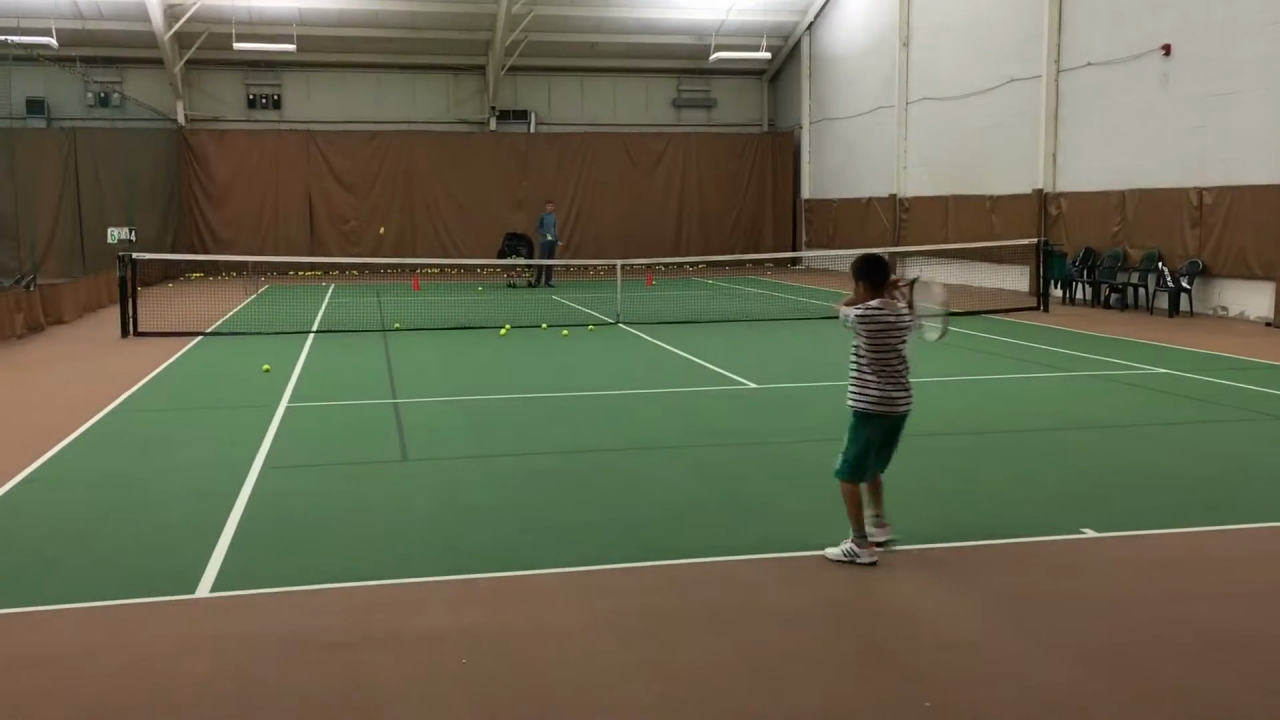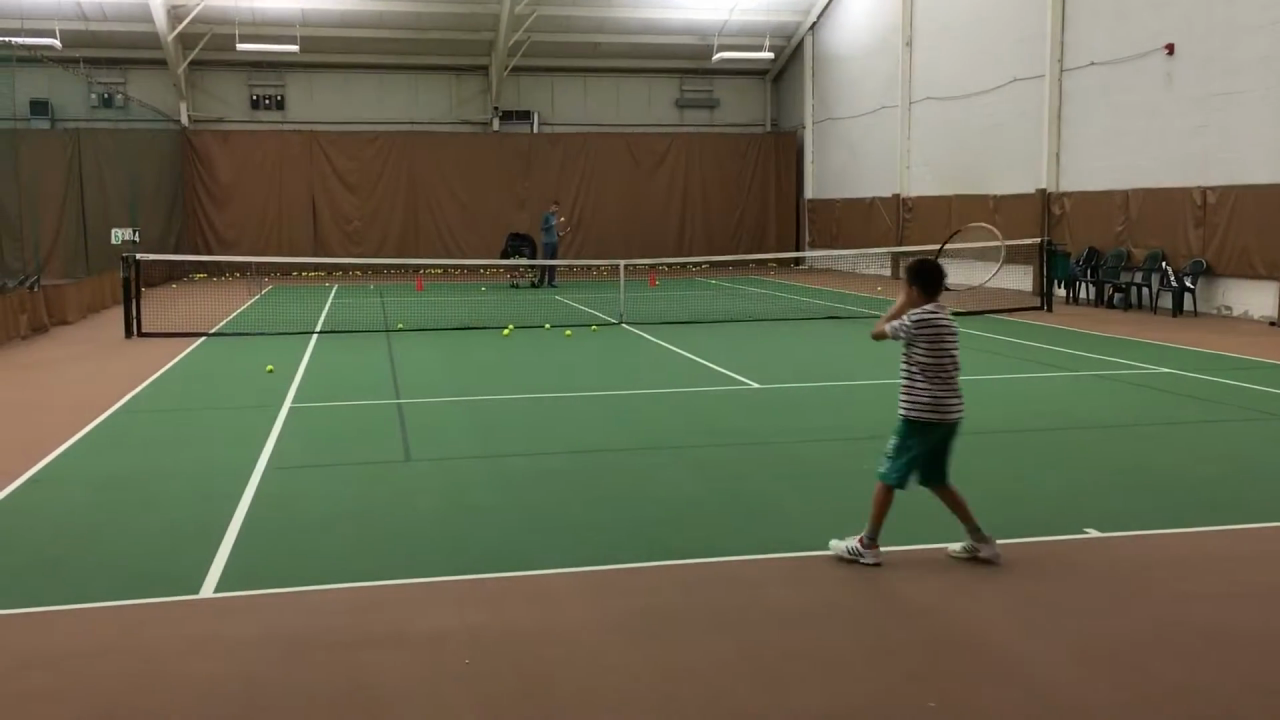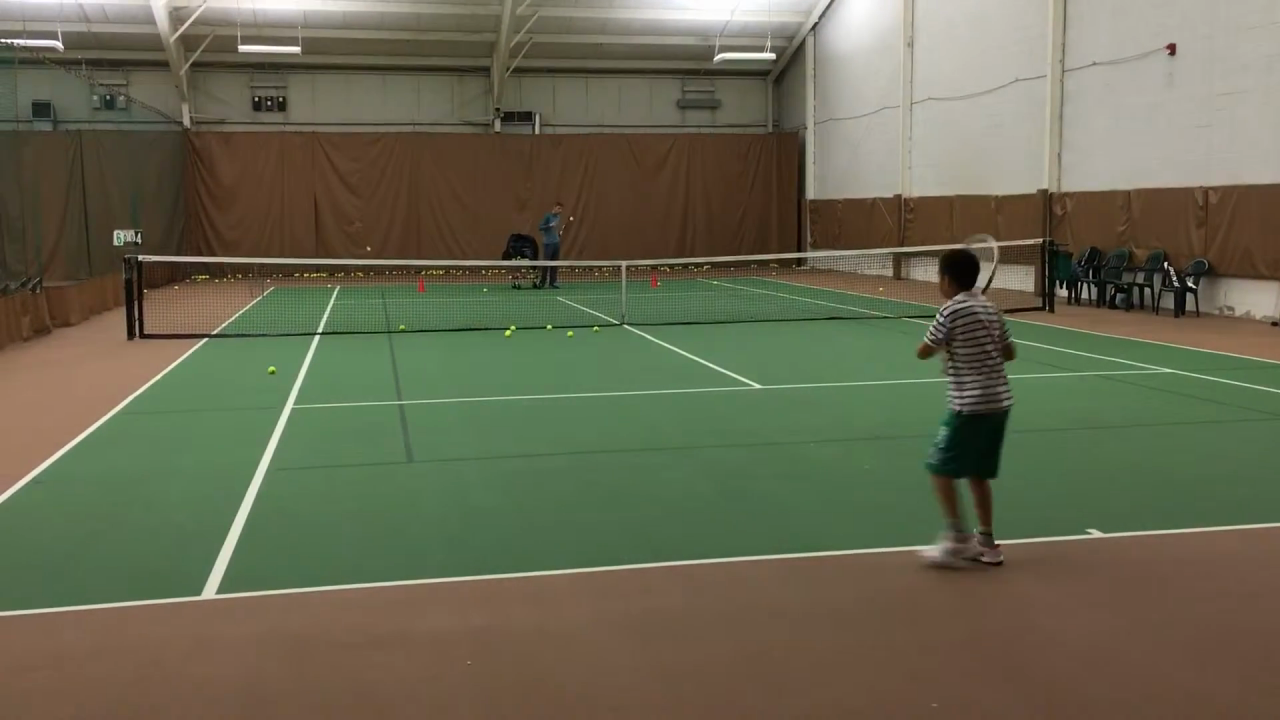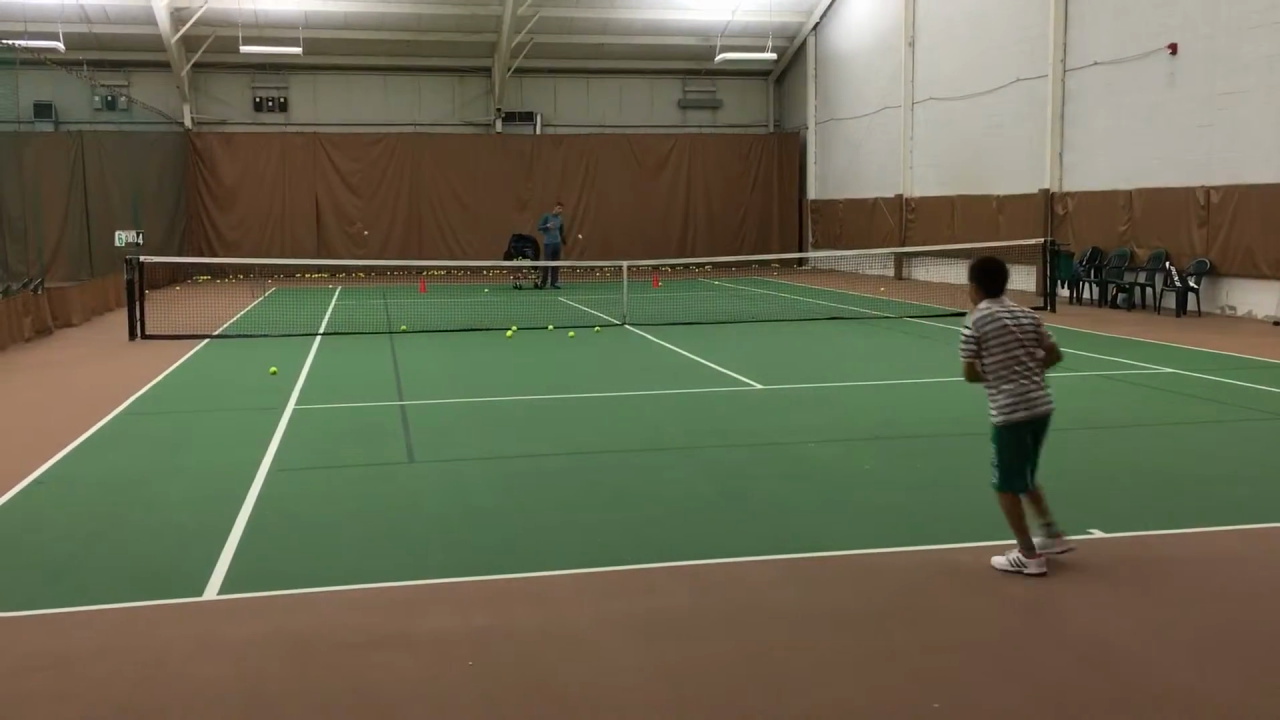
dt=0.2s
person 1, frame 1
left shoulder: (864, 315)
right shoulder: (902, 313)
left elbow: (842, 308)
left wrist: (861, 294)
right wrist: (891, 289)
left hip: (872, 406)
right hip: (899, 404)
left knee: (848, 473)
right knee: (869, 465)
left ankle: (861, 545)
right ankle: (878, 522)
person 1, frame 2
left shoulder: (916, 320)
right shoulder: (945, 319)
left elbow: (877, 331)
left wrist: (899, 306)
left hip: (922, 415)
right hip: (948, 412)
left knee: (888, 477)
right knee: (935, 480)
left ankle: (867, 545)
right ankle: (980, 540)
person 1, frame 3
left shoulder: (951, 312)
right shoulder: (990, 309)
left elbow: (924, 353)
right elbow: (1009, 353)
left wrist: (945, 348)
left hip: (972, 405)
right hip: (999, 402)
left knee: (940, 468)
right knee: (977, 472)
left ankle: (957, 538)
right ankle: (984, 541)
person 1, frame 4
left shoulder: (974, 322)
right shoulder: (1027, 315)
left elbow: (969, 374)
right elbow: (1054, 356)
left hip: (1010, 412)
right hip: (1040, 405)
left knee: (1006, 485)
right knee: (1019, 476)
left ankle: (1029, 556)
right ankle: (1051, 534)
